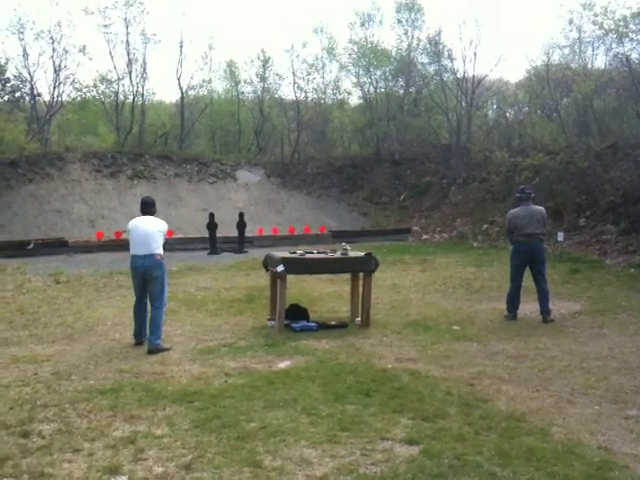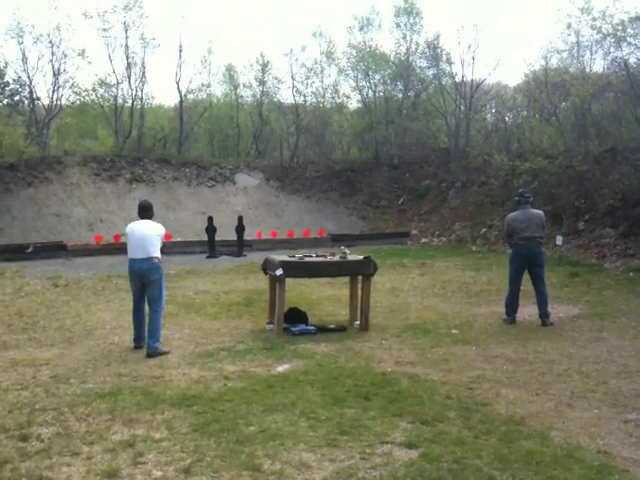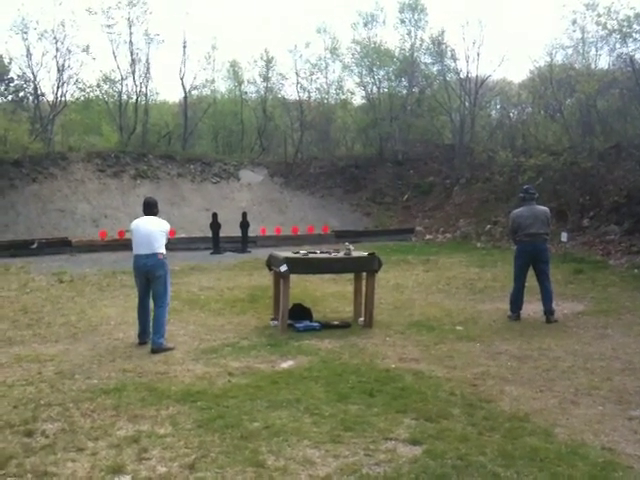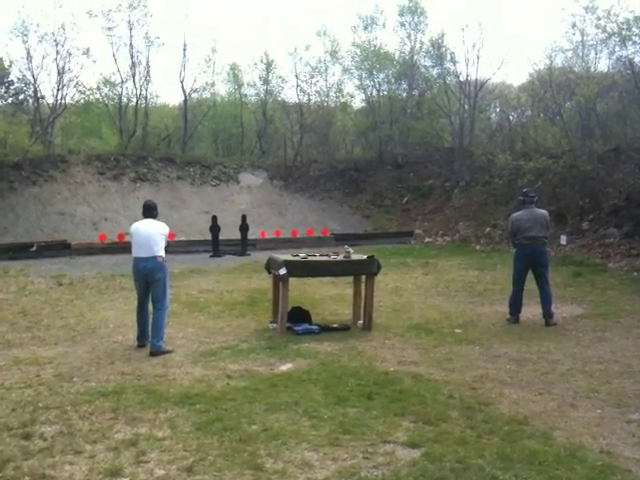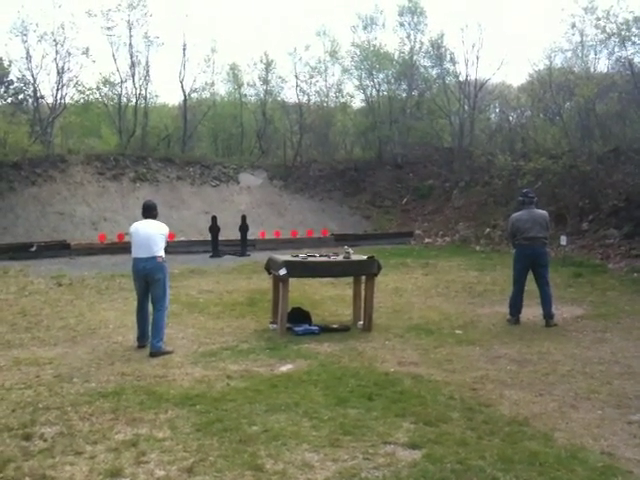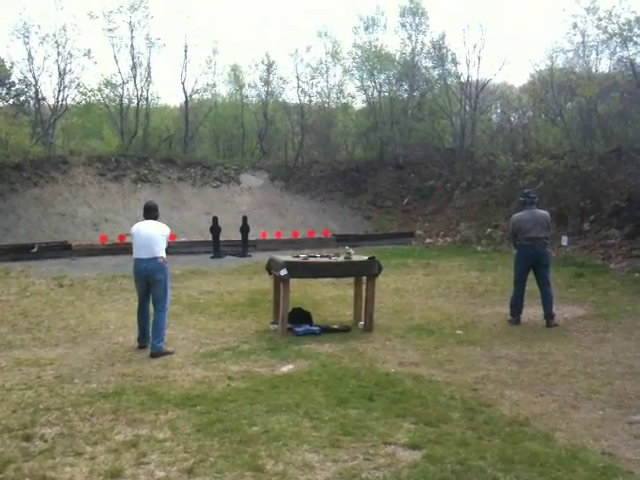
dt=0.5s
person 1, frame 1
left shoulder: (132, 224)
right shoulder: (161, 224)
left elbow: (132, 242)
left hip: (136, 262)
right hip: (154, 262)
left knee: (140, 300)
right knee: (158, 303)
left ankle: (139, 336)
right ankle: (154, 343)
person 1, frame 2
left shoulder: (129, 228)
right shoulder: (159, 228)
left elbow: (130, 246)
left hip: (133, 266)
right hip: (152, 265)
left knee: (138, 304)
right knee: (156, 307)
left ankle: (139, 340)
right ankle: (153, 347)
person 1, frame 3
left shoulder: (134, 224)
right shoulder: (164, 224)
left elbow: (135, 242)
left hip: (139, 262)
right hip: (157, 261)
left knee: (143, 300)
right knee: (161, 302)
left ankle: (143, 336)
right ankle: (158, 342)
person 1, frame 4
left shoulder: (134, 227)
right shoulder: (163, 227)
left elbow: (134, 245)
left hip: (138, 265)
right hip: (156, 264)
left knee: (142, 303)
right knee: (160, 305)
left ankle: (142, 339)
right ankle: (156, 345)
person 1, frame 5
left shoulder: (134, 228)
right shoulder: (163, 228)
left elbow: (134, 245)
left hip: (138, 265)
right hip: (156, 265)
left knee: (142, 303)
right knee: (160, 306)
left ankle: (142, 339)
right ankle: (156, 346)
person 1, frame 6
left shoulder: (135, 228)
right shoulder: (164, 228)
left elbow: (135, 246)
left hip: (139, 266)
right hip: (157, 265)
left knee: (142, 304)
right knee: (160, 307)
left ankle: (143, 340)
right ankle: (157, 346)
person 2, frame 1
left shoulder: (512, 214)
right shoulder: (541, 211)
left elbow: (508, 234)
right elbow: (544, 229)
left hip: (519, 248)
right hip: (537, 247)
left knee: (515, 282)
right knee: (541, 282)
left ankle: (511, 312)
right ankle: (546, 314)
person 2, frame 2
left shoulder: (511, 218)
right shoulder: (540, 215)
left elbow: (507, 237)
right elbow: (543, 233)
left hip: (518, 251)
right hip: (536, 250)
left knee: (514, 285)
right knee: (540, 285)
left ankle: (510, 316)
right ankle: (544, 317)
person 2, frame 3
left shoulder: (515, 214)
right shoulder: (545, 211)
left elbow: (512, 234)
right elbow: (548, 229)
left hip: (523, 248)
right hip: (541, 247)
left knee: (519, 281)
right knee: (545, 282)
left ankle: (515, 312)
right ankle: (549, 314)
person 2, frame 4
left shoulder: (515, 217)
right shoulder: (545, 215)
left elbow: (511, 237)
right elbow: (548, 233)
left hip: (523, 251)
right hip: (540, 250)
left knee: (518, 285)
right knee: (544, 284)
left ankle: (514, 315)
right ankle: (548, 317)
person 2, frame 5
left shoulder: (514, 218)
right shoulder: (544, 215)
left elbow: (511, 238)
right elbow: (548, 233)
left hip: (522, 251)
right hip: (540, 250)
left knee: (518, 285)
right knee: (544, 285)
left ankle: (514, 316)
right ankle: (549, 318)
person 2, frame 6
left shoulder: (515, 218)
right shoulder: (545, 215)
left elbow: (512, 238)
right elbow: (549, 234)
left hip: (523, 251)
right hip: (541, 251)
left knee: (519, 285)
right knee: (545, 285)
left ankle: (515, 316)
right ankle: (549, 318)
